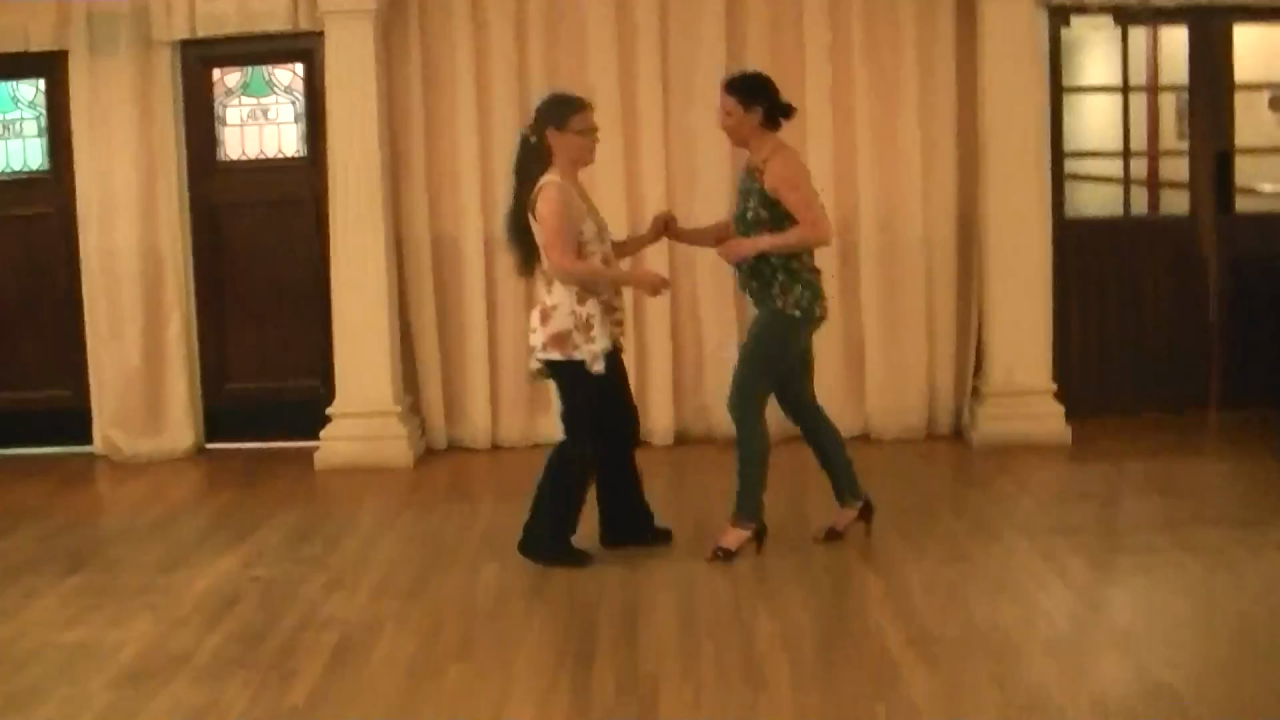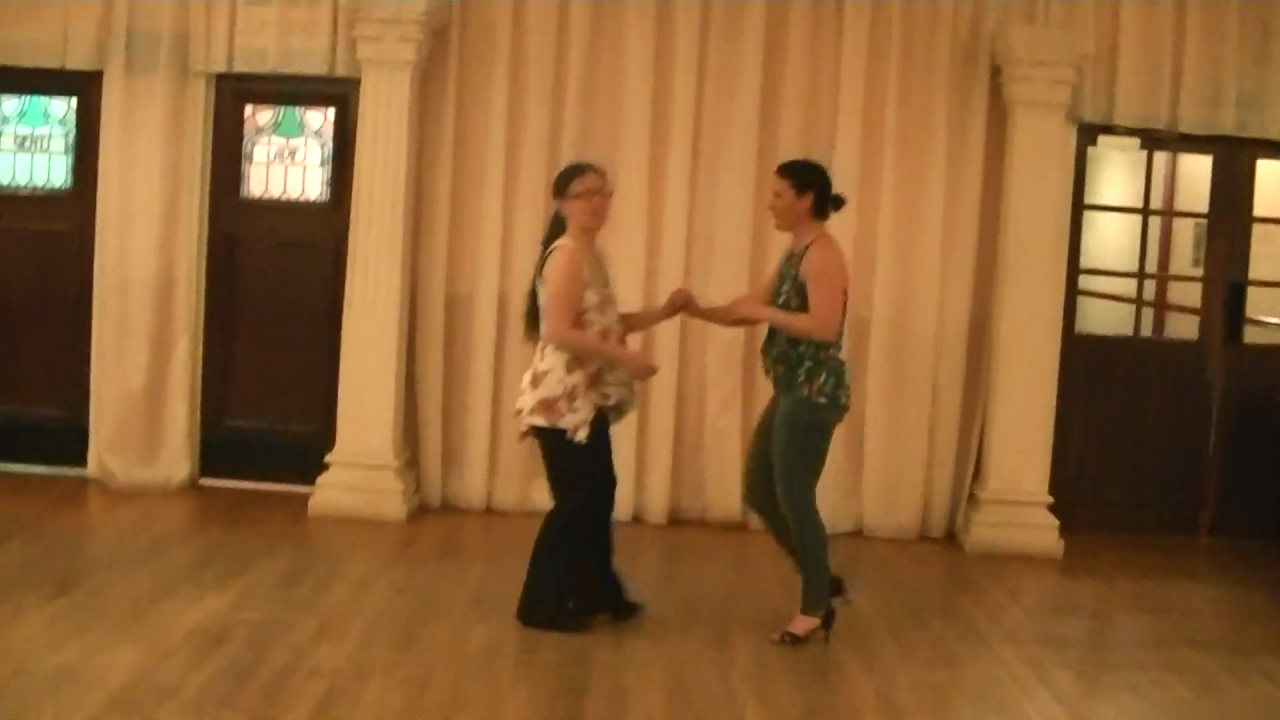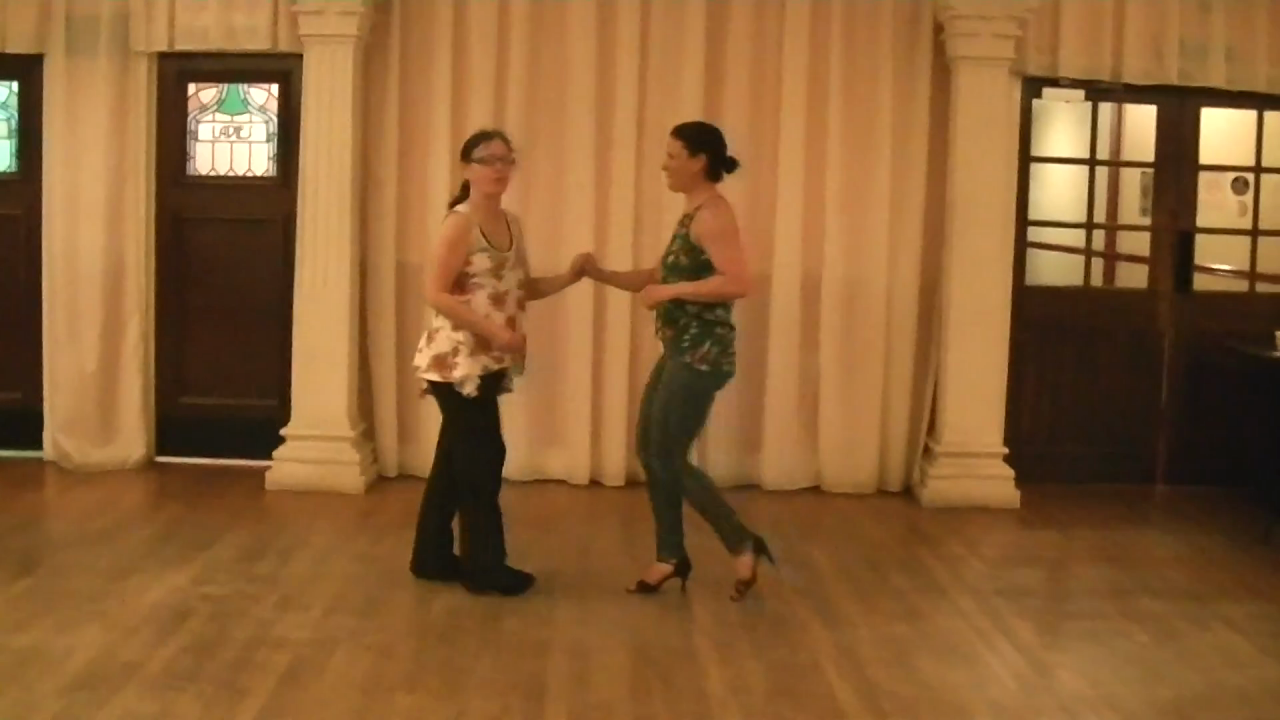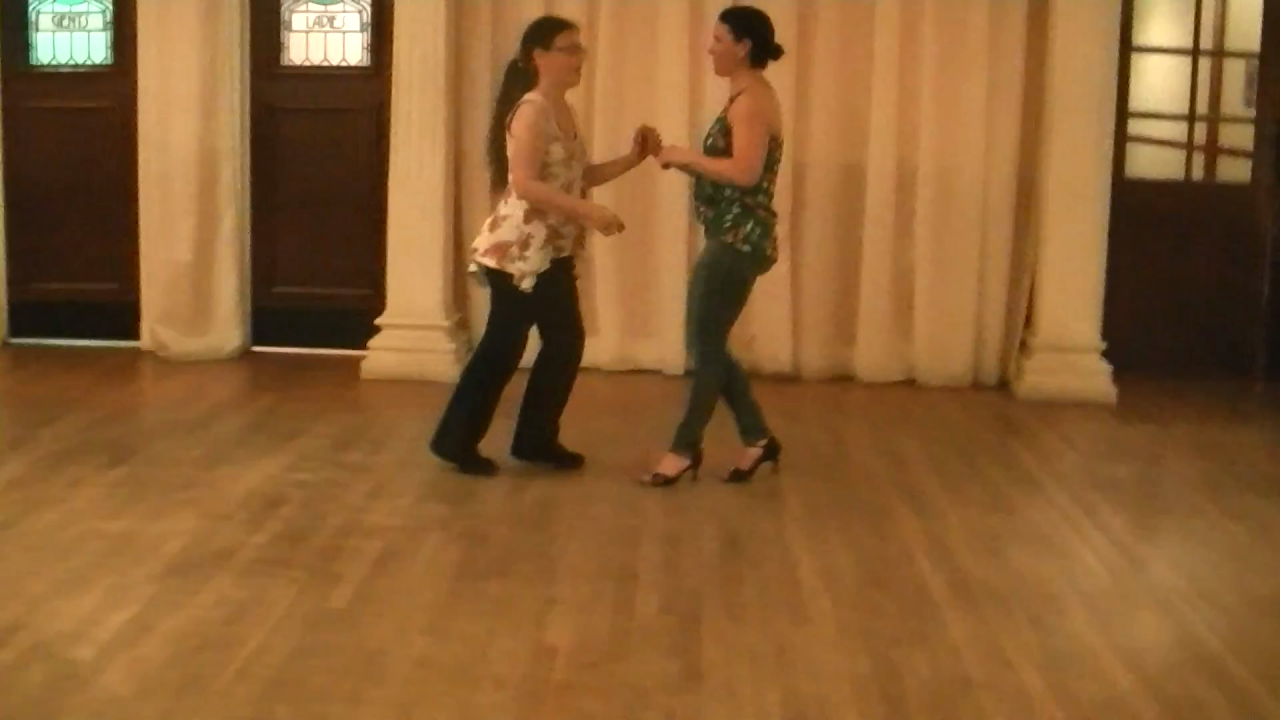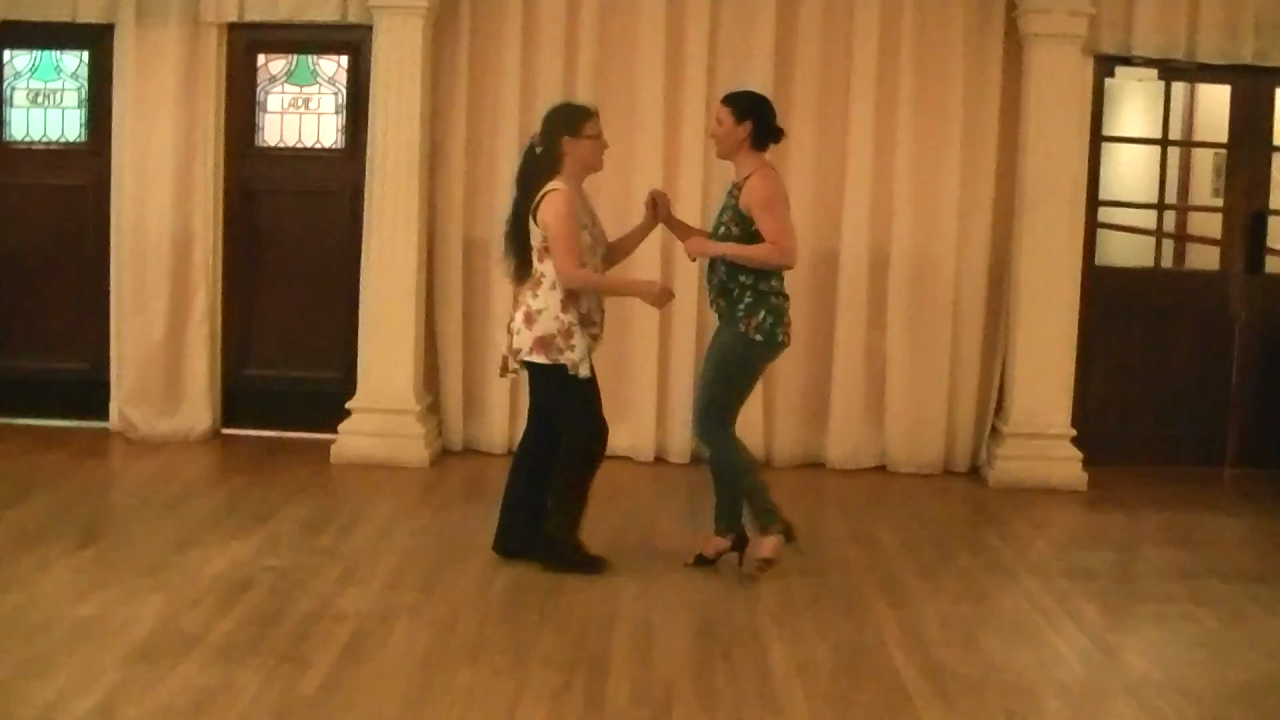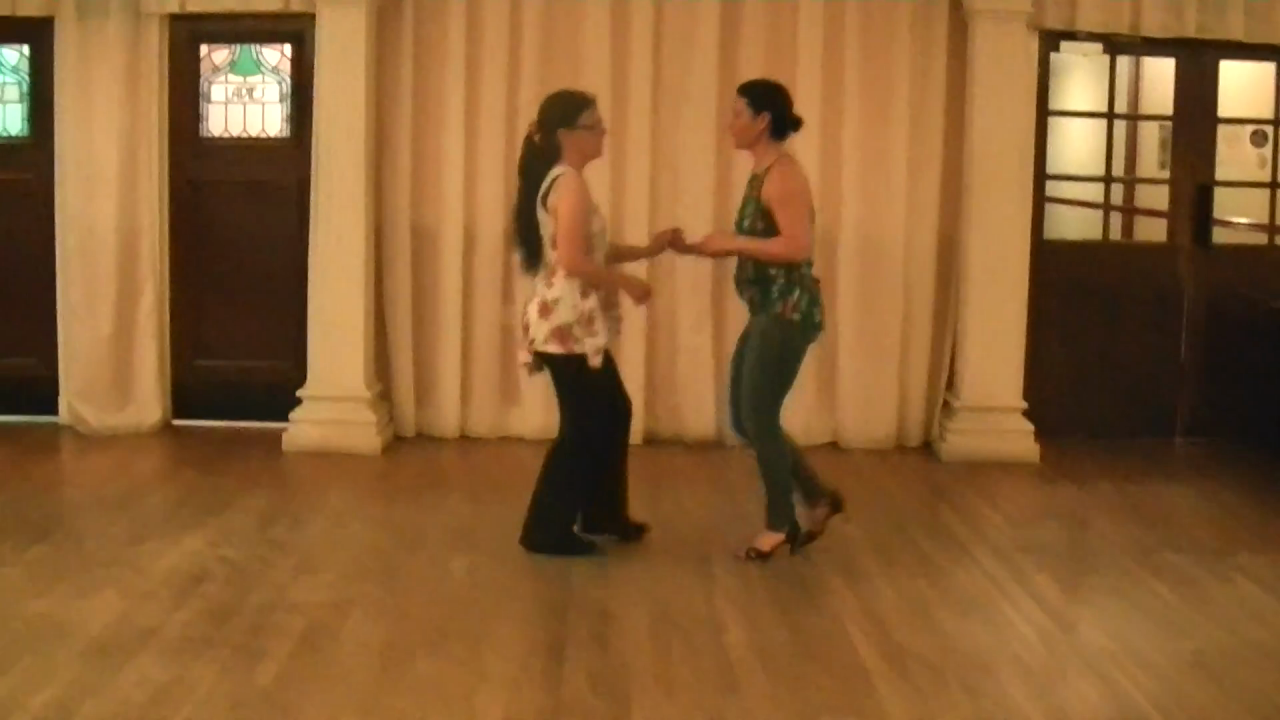
dt=0.5s
person 1, frame 1
left shoulder: (782, 164)
right shoulder: (754, 165)
left elbow: (817, 230)
right elbow: (734, 230)
left wrist: (755, 245)
right wrist: (680, 234)
left hip: (789, 303)
right hip: (777, 302)
left knee: (744, 403)
right knee: (800, 404)
left ankle: (746, 521)
right ankle: (852, 500)
person 1, frame 2
left shoulder: (822, 254)
right shoulder: (795, 251)
left elbow: (824, 328)
right elbow: (755, 308)
left wrist: (763, 312)
right wrist: (699, 311)
left hip: (814, 393)
right hip: (791, 391)
left knee: (792, 500)
right knee: (758, 493)
left ankle: (816, 606)
right ankle: (823, 582)
person 1, frame 3
left shoulder: (714, 215)
right shoulder: (695, 214)
left elbow: (738, 282)
right elbow: (662, 276)
left wrist: (670, 291)
right wrist: (603, 275)
left hip: (702, 354)
right hip: (682, 351)
left knee: (666, 456)
right knee: (654, 452)
left ankle: (742, 545)
right ankle: (672, 556)
person 1, frame 4
left shoulder: (753, 99)
right shoulder: (744, 98)
left elbow: (743, 173)
left wrist: (685, 156)
right wrist: (671, 154)
left hip: (739, 239)
right hip: (729, 238)
left knee: (704, 346)
right knee: (709, 343)
left ankle: (685, 449)
right ankle: (757, 437)
person 1, frame 5
left shoulder: (763, 183)
right shoulder: (745, 182)
left elbow: (784, 253)
left wrist: (712, 244)
right wrist: (672, 223)
left hip: (754, 325)
right hip: (737, 322)
left knee: (713, 428)
right knee: (713, 426)
left ankle: (772, 525)
right ankle: (729, 529)
person 1, frame 6
left shoulder: (783, 174)
right shoulder: (762, 174)
left elbow: (797, 248)
left wrist: (732, 241)
right wrist: (695, 247)
left hip: (789, 311)
right hip: (768, 312)
left knee: (757, 417)
right knee: (748, 417)
left ankle: (780, 524)
right ankle: (818, 499)
person 2, frame 1
left shoulder: (571, 189)
right shoulder: (553, 192)
right elbow: (564, 266)
left wrist: (647, 237)
right wrist: (634, 277)
left hip: (590, 329)
right hip: (571, 333)
left knee: (619, 424)
right knee: (586, 433)
left ankle: (627, 522)
right ankle: (544, 536)
person 2, frame 2
left shoulder: (591, 255)
right shoulder: (565, 256)
right elbow: (561, 332)
left wrist: (662, 313)
right wrist: (626, 358)
left hip: (590, 397)
right hip: (562, 397)
left knee: (599, 492)
right knee: (575, 499)
left ankle: (595, 591)
right ankle: (542, 603)
person 2, frame 3
left shoulder: (511, 222)
right shoulder: (459, 224)
left elbow: (520, 287)
right elbow: (436, 293)
left wrist: (566, 278)
right wrist: (489, 328)
left hip: (489, 361)
right hip: (456, 358)
left knee: (460, 454)
right knee: (484, 455)
left ankle: (432, 554)
right ankle: (486, 564)
person 2, frame 4
left shoulder: (563, 112)
right shoulder: (531, 111)
left elbow: (578, 177)
right elbow: (525, 183)
left wrist: (632, 159)
right wrist: (588, 211)
left hip: (554, 250)
right hip: (519, 247)
left knee: (566, 342)
right knee: (504, 344)
left ankle: (537, 439)
right ankle: (456, 439)
person 2, frame 5
left shoulder: (573, 196)
right shoulder: (559, 197)
left elbow: (600, 258)
right elbow: (571, 272)
left wrist: (646, 225)
right wrist: (639, 288)
left hip: (560, 336)
right hip: (555, 336)
left knee: (547, 434)
right knee: (586, 436)
left ankle: (518, 534)
right ankle: (559, 541)
person 2, frame 6
left shoulder: (561, 181)
right shoulder: (568, 184)
right elbow: (573, 261)
left wrist: (648, 250)
right wrist: (628, 283)
left hip: (576, 322)
right hip: (568, 324)
left knee: (613, 411)
right knee: (584, 423)
left ankle: (604, 513)
right ankle: (548, 529)
